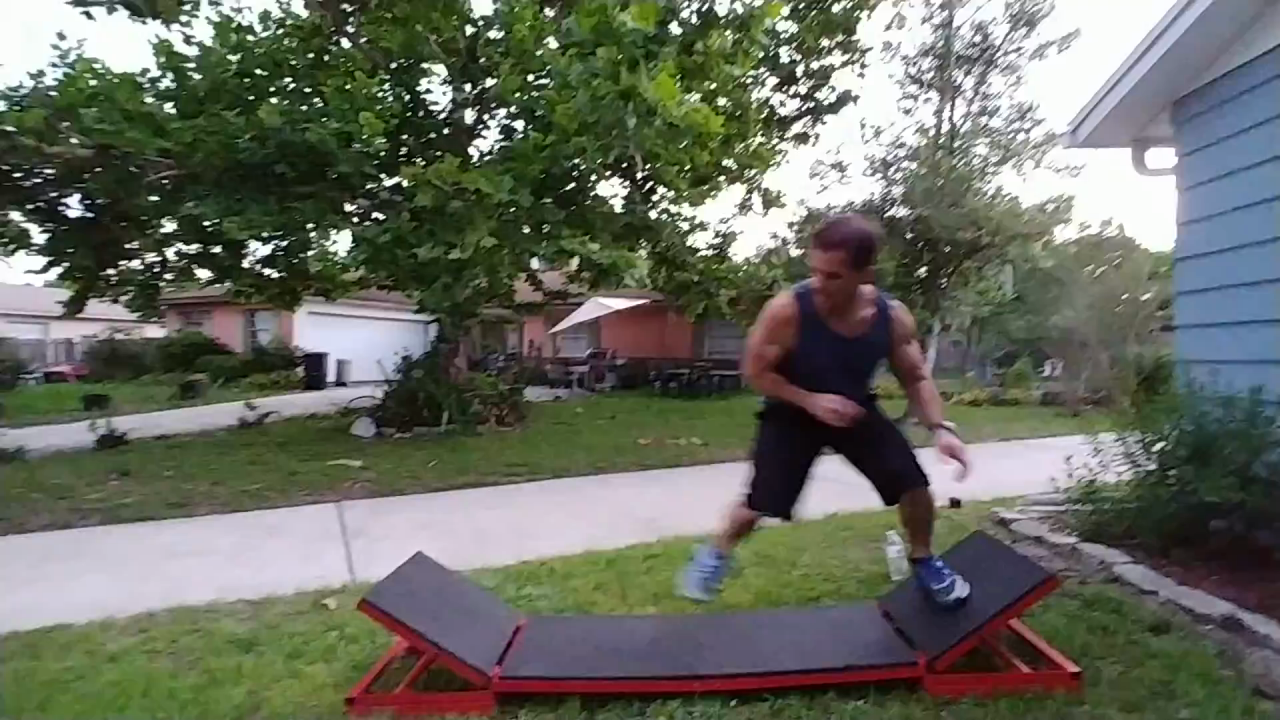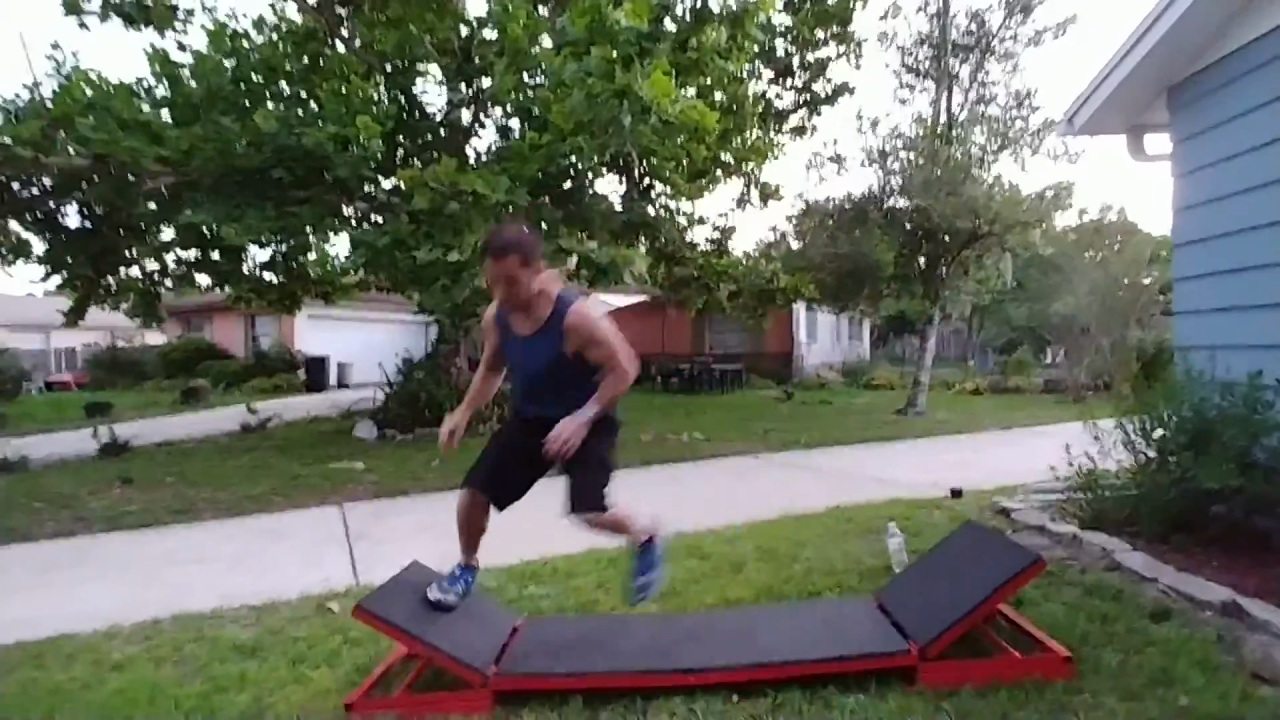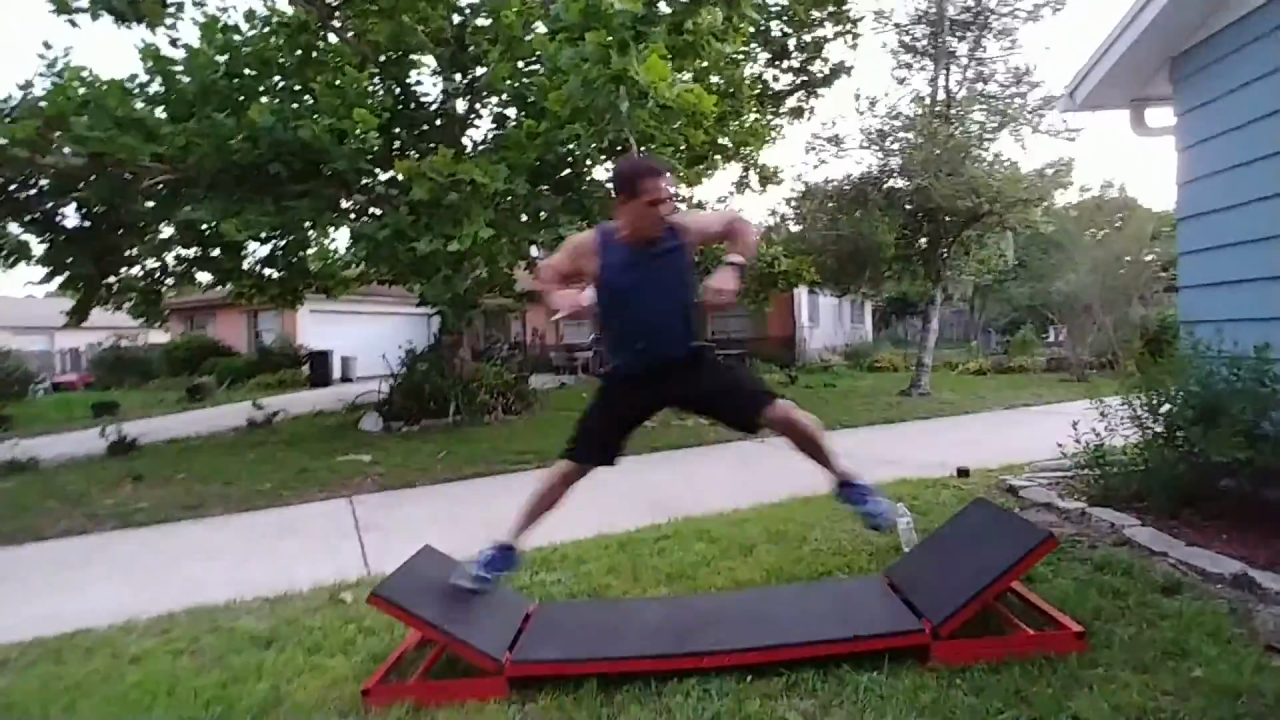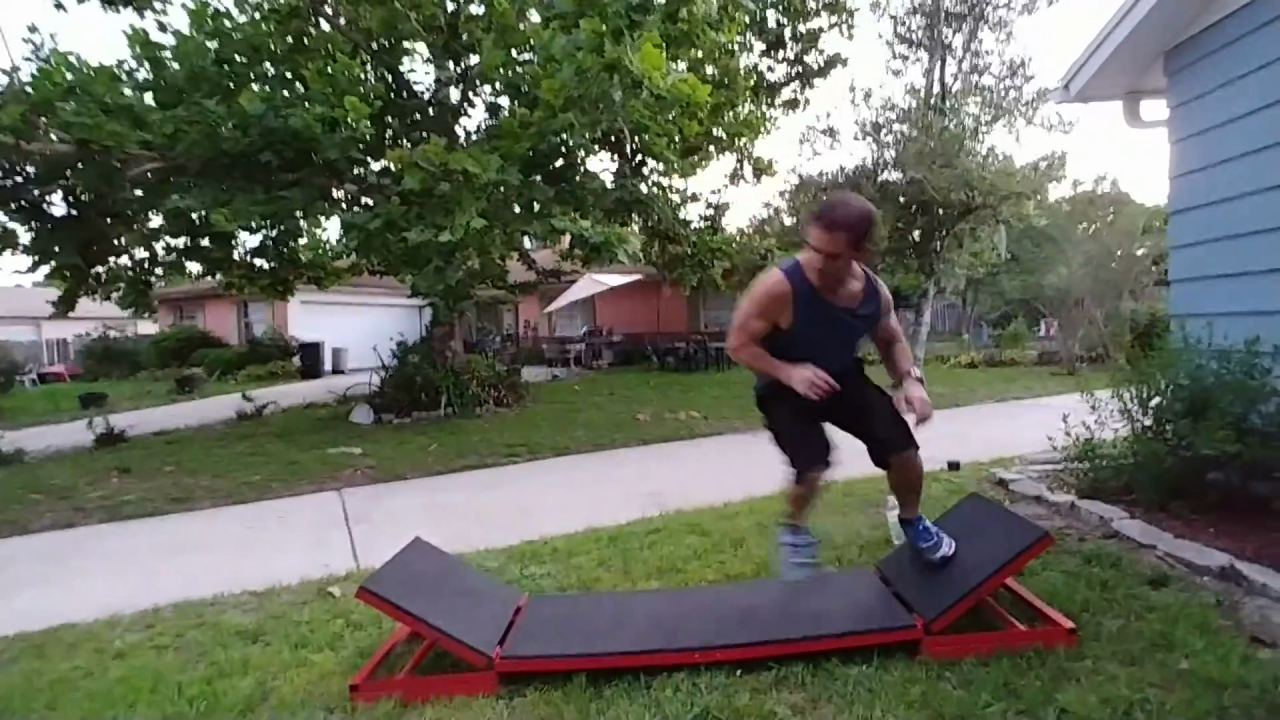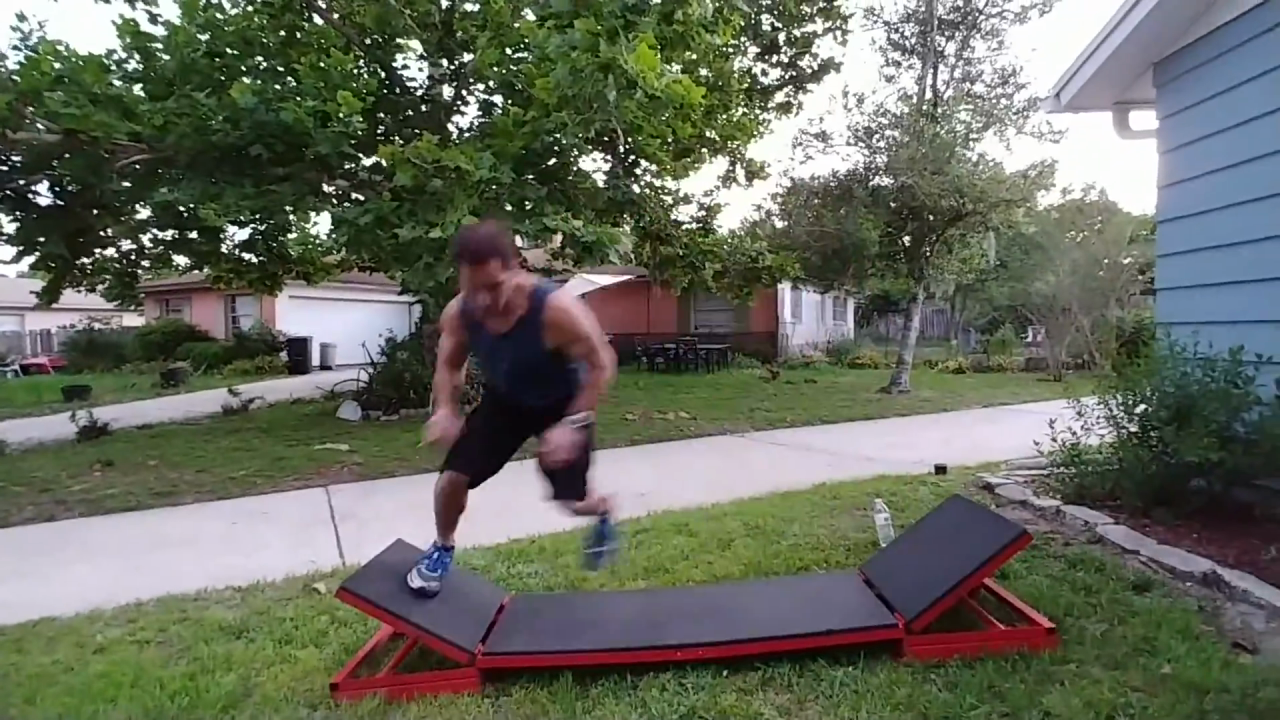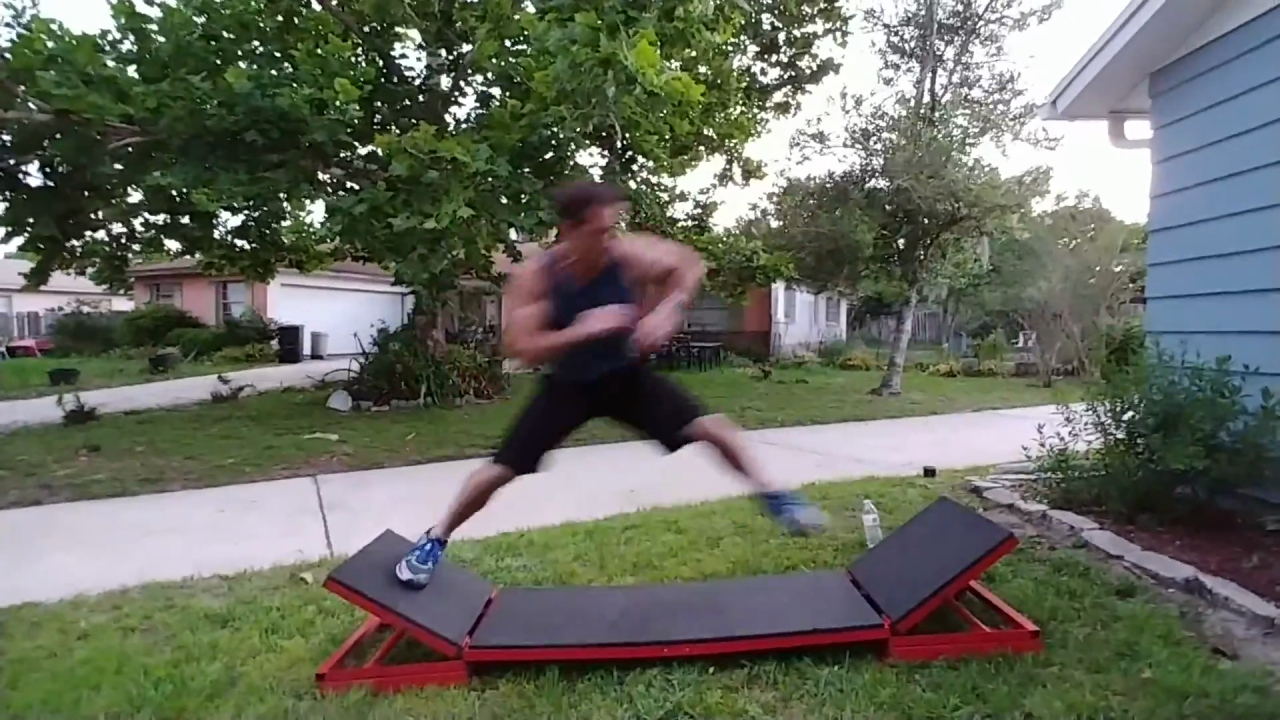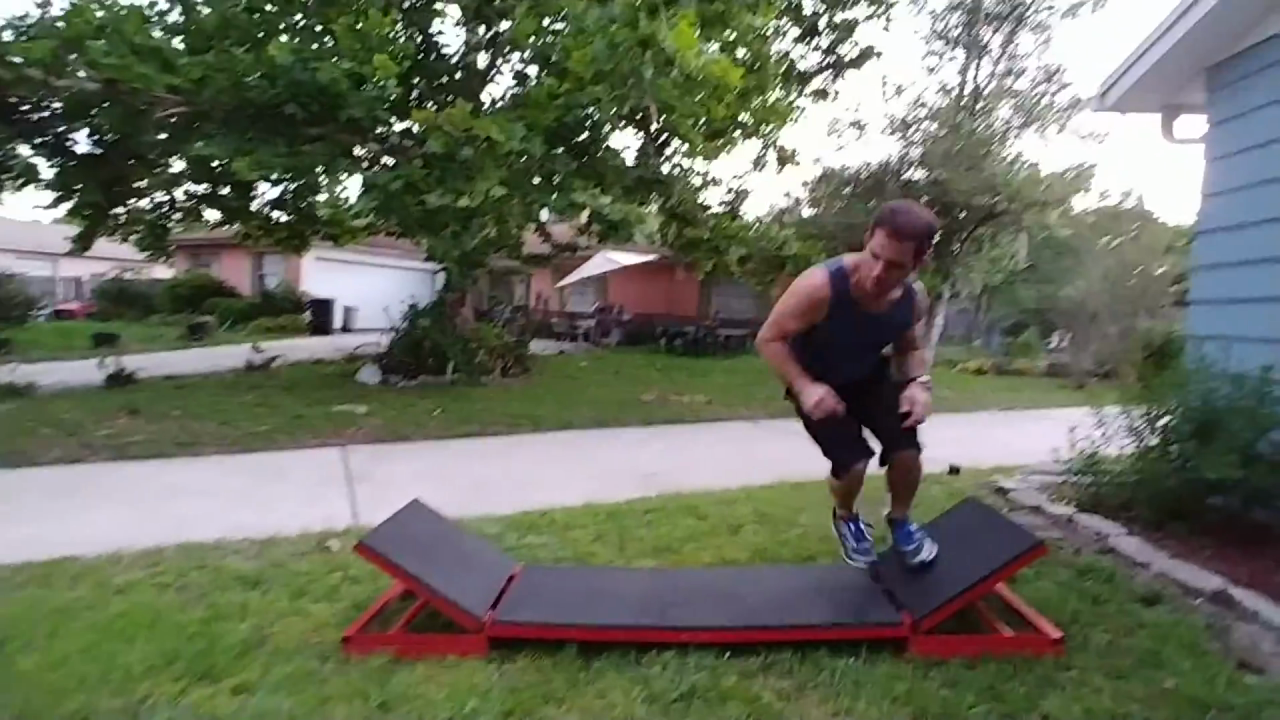
dt=0.5s
person 1, frame 1
left shoulder: (892, 317)
right shoulder: (788, 309)
left elbow: (915, 377)
right elbow: (755, 371)
left wrist: (940, 429)
right wrist: (812, 399)
left hip: (855, 410)
right hip: (794, 412)
left knee: (913, 487)
right knee: (760, 505)
left ankle: (923, 561)
right ankle: (717, 553)
person 1, frame 2
left shoulder: (575, 316)
right shoulder: (496, 317)
left elbow: (623, 371)
right elbow: (491, 369)
left wrist: (584, 418)
right wrist: (463, 412)
left hip: (583, 423)
right hip: (532, 420)
left knee: (588, 511)
right knee: (475, 492)
left ankle: (642, 540)
right ankle: (468, 566)
person 1, frame 3
left shoulder: (683, 229)
right shoulder: (589, 246)
left elbow: (741, 225)
right elbow: (544, 279)
left wrist: (732, 269)
right wrist: (561, 295)
left hip: (687, 363)
right hip: (627, 376)
left knee: (780, 414)
right knee: (572, 465)
left ankle: (846, 482)
right ankle: (506, 549)
person 1, frame 4
left shoulder: (875, 292)
right shoulder: (778, 285)
left elbow: (893, 340)
right elbow: (739, 344)
left wrist: (910, 379)
right wrist: (788, 372)
left hip: (842, 380)
right hip: (785, 389)
left knee: (903, 451)
right knee: (813, 467)
left ankle: (911, 522)
right ankle: (794, 528)
person 1, frame 5
left shoulder: (556, 308)
right shoulder: (458, 313)
left elbow: (602, 365)
right elbow: (449, 362)
left wrist: (574, 424)
right wrist: (445, 409)
left hip: (561, 403)
right hip: (504, 402)
left knee: (571, 501)
right knee: (453, 478)
left ankle: (601, 511)
right ankle: (442, 548)
person 1, frame 6
left shoulder: (626, 255)
right shoulder: (534, 274)
left elbow: (689, 263)
right elbow: (524, 347)
left wrist: (668, 310)
right wrist: (581, 331)
left hip: (626, 373)
right hip: (567, 385)
left knee: (709, 426)
right knee: (500, 468)
left ankle: (772, 495)
right ankle: (435, 540)
person 1, frame 7
left shoulder: (913, 299)
right shoulder: (821, 285)
left elbow: (909, 347)
right elbow: (769, 338)
left wrist: (916, 383)
right wrist: (803, 386)
left hip: (868, 378)
right hip: (815, 383)
left knee: (907, 451)
right knee: (853, 463)
left ankle: (899, 521)
right ankle: (845, 517)
